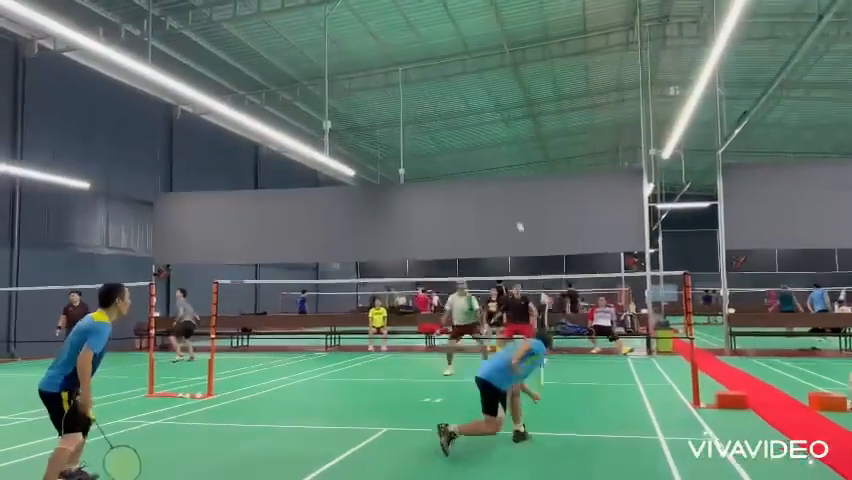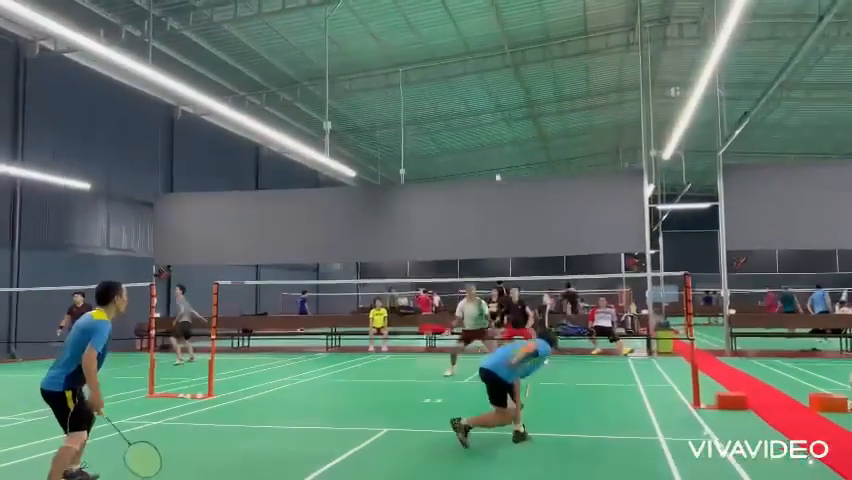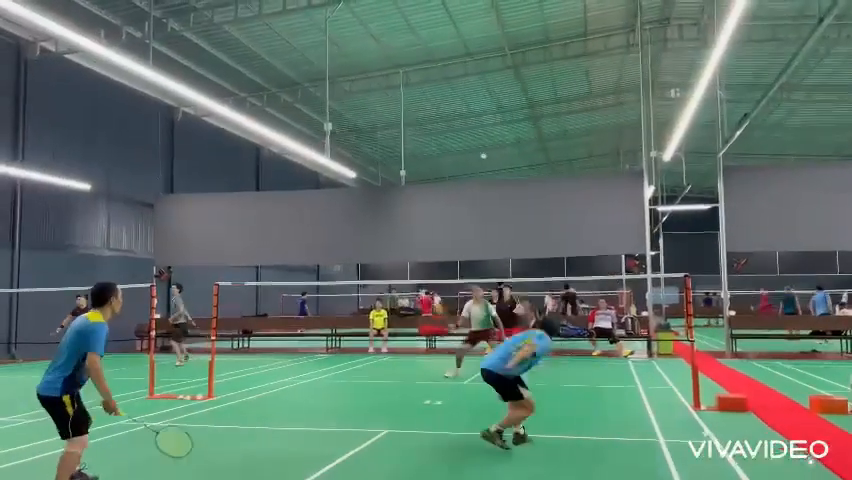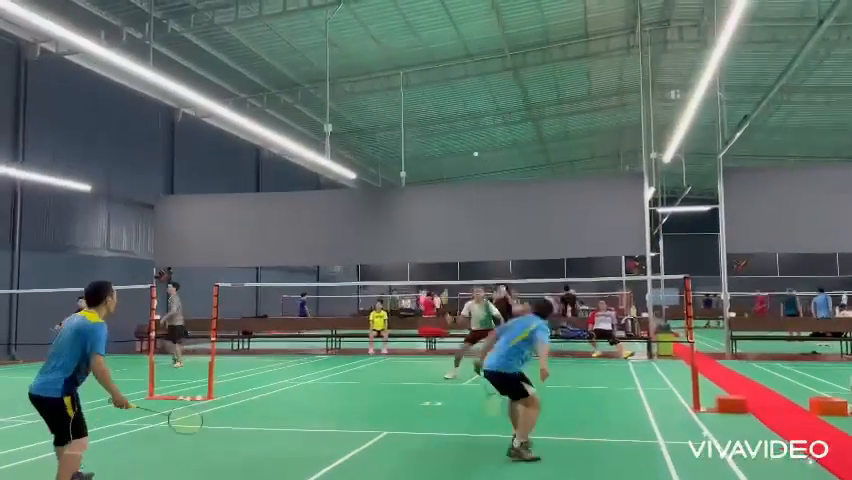
dt=0.1s
person 1, frame 1
left shoulder: (93, 319)
right shoulder: (102, 326)
right elbow: (84, 359)
right wrist: (86, 395)
left hip: (61, 385)
right hip: (58, 388)
left knee: (84, 423)
right knee: (71, 438)
person 1, frame 2
left shoulder: (89, 317)
right shoulder: (102, 323)
right elbow: (88, 358)
right wrist: (96, 393)
left hip: (56, 383)
right hip: (62, 386)
left knee: (86, 421)
right knee: (75, 437)
person 1, frame 3
left shoulder: (83, 319)
right shoulder: (99, 326)
right elbow: (92, 363)
right wrist: (107, 397)
left hip: (52, 387)
right hip: (59, 391)
left knee: (83, 424)
right knee: (78, 440)
person 1, frame 4
left shoulder: (74, 319)
right shoulder: (97, 325)
right elbow: (97, 365)
right wrist: (116, 394)
left hip: (38, 389)
right hip: (56, 392)
left knee: (63, 434)
right knee: (78, 442)
person 2, frame 1
right shoulder: (539, 347)
left elbow: (516, 381)
right elbow: (525, 345)
left wrist: (531, 393)
right wrist: (516, 359)
left hip: (487, 375)
right hip: (493, 380)
left knee: (514, 392)
right knee: (492, 427)
left ankle: (519, 430)
right ankle: (450, 431)
person 2, frame 2
right shoulder: (545, 348)
left elbow: (515, 376)
right elbow: (531, 347)
left wrist: (517, 401)
right wrist: (519, 358)
left hip: (489, 368)
right hip: (495, 373)
right knee: (504, 417)
left ankle: (519, 430)
right ankle: (463, 423)
person 2, frame 3
left shoulder: (527, 333)
right shoulder: (543, 343)
right elbow: (529, 348)
right wrist: (512, 364)
left hip: (488, 367)
right hip: (498, 372)
left knee: (519, 399)
right knee: (528, 407)
left ankle: (518, 432)
right ankle: (495, 430)
person 2, frame 4
left shoulder: (517, 320)
right shoulder: (541, 327)
left elbow: (493, 336)
right elbow: (542, 343)
left wrist: (481, 359)
right wrist: (543, 364)
left hip: (491, 367)
right hip: (505, 369)
left knee: (516, 398)
right knee: (533, 405)
left ankle: (519, 437)
right ankle: (518, 446)
